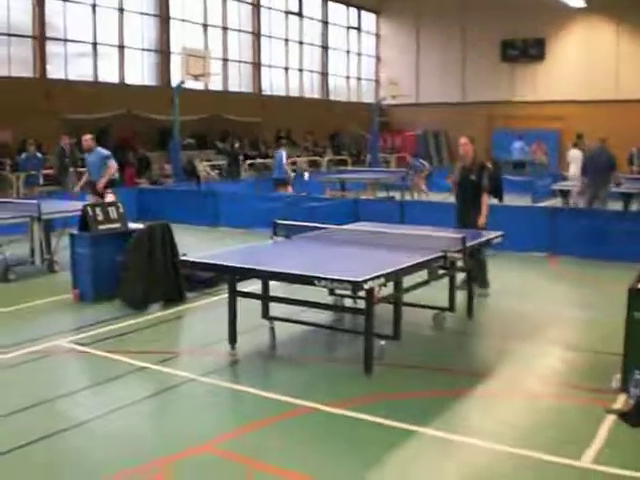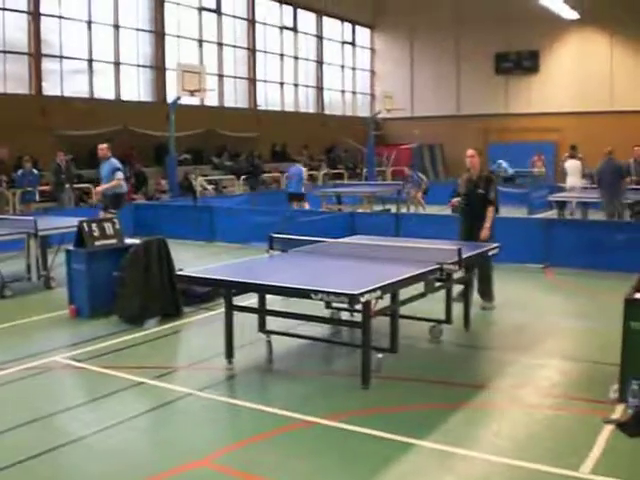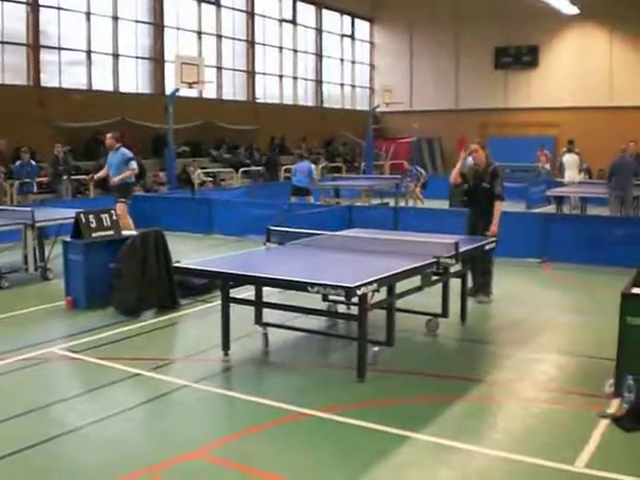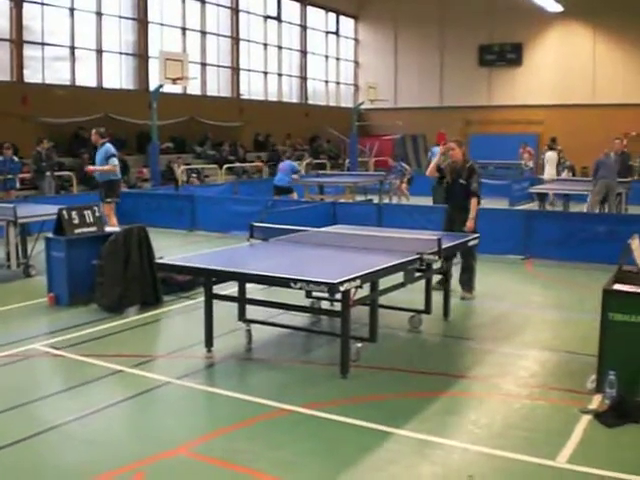
dt=0.5s
person 1, frame 1
left shoulder: (481, 167)
right shoulder: (460, 167)
left elbow: (485, 192)
left wrist: (483, 215)
right wrist: (453, 185)
left hip: (475, 212)
right hip: (462, 211)
left knee: (475, 247)
left ankle: (482, 284)
right ankle: (470, 278)
person 1, frame 2
left shoulder: (488, 179)
right shoulder: (463, 179)
left elbow: (491, 205)
left wrist: (486, 226)
right wrist: (455, 202)
left hip: (482, 225)
right hip: (466, 223)
left knee: (483, 261)
left ankle: (487, 297)
right ankle: (465, 291)
person 1, frame 3
left shoulder: (493, 172)
right shoulder: (471, 170)
left elbow: (498, 199)
right elbow: (453, 181)
left wrist: (495, 222)
right wrist: (461, 160)
left hip: (487, 218)
right hip: (473, 216)
left knee: (484, 255)
left ankle: (485, 291)
right ankle: (476, 287)
person 1, frame 4
left shoulder: (471, 169)
right shoulder: (448, 167)
left elbow: (474, 196)
right elbow: (430, 173)
left wrist: (472, 218)
right wrist: (439, 155)
left hip: (465, 215)
right hip: (451, 212)
left knee: (467, 252)
left ankle: (468, 288)
right ankle: (445, 280)
